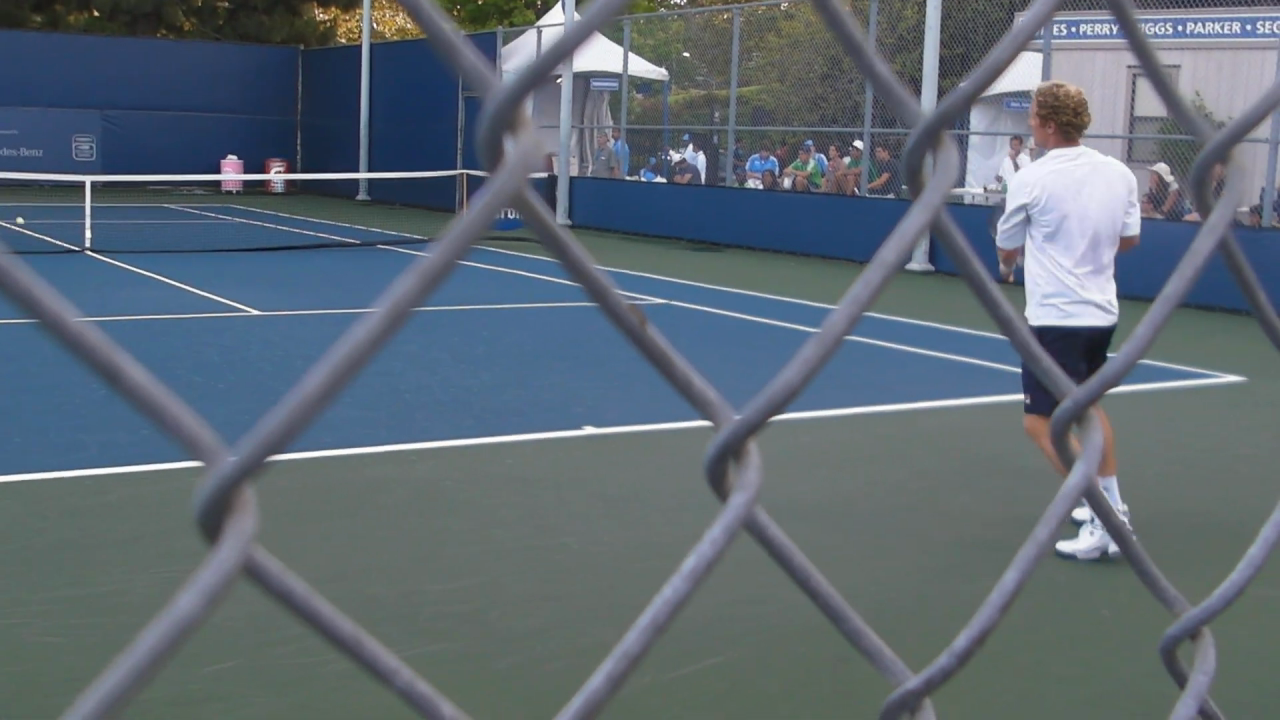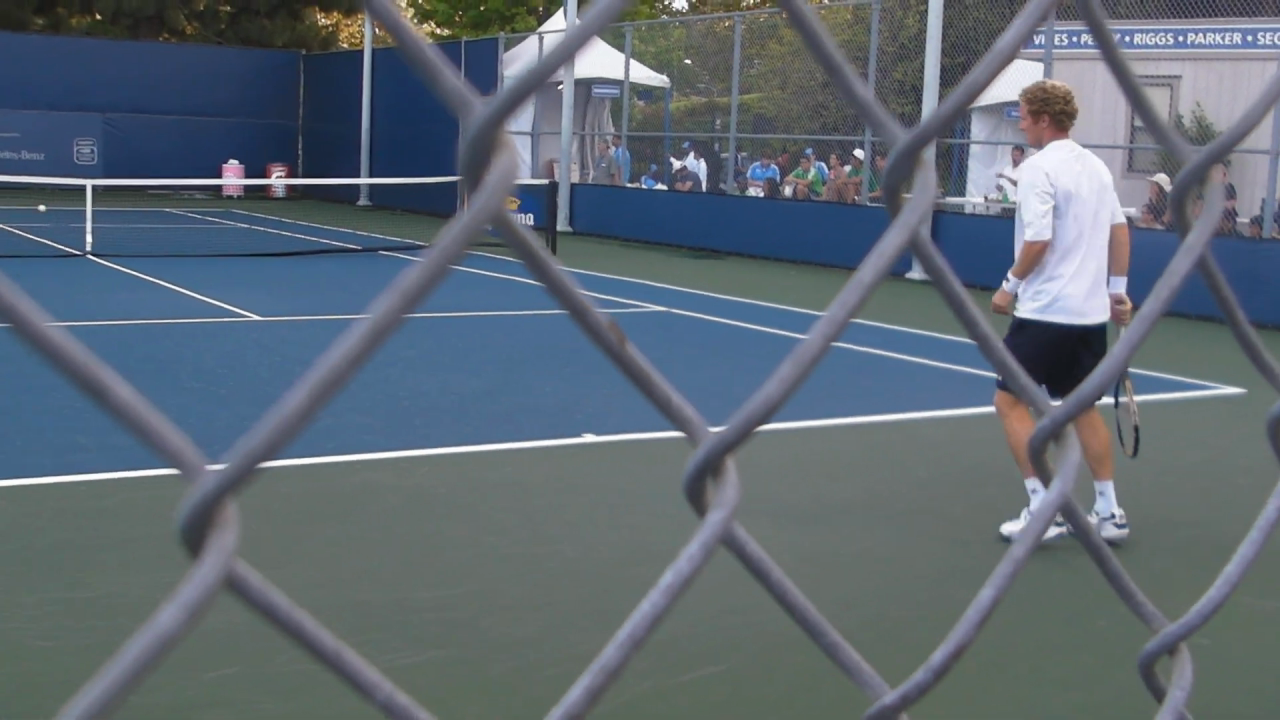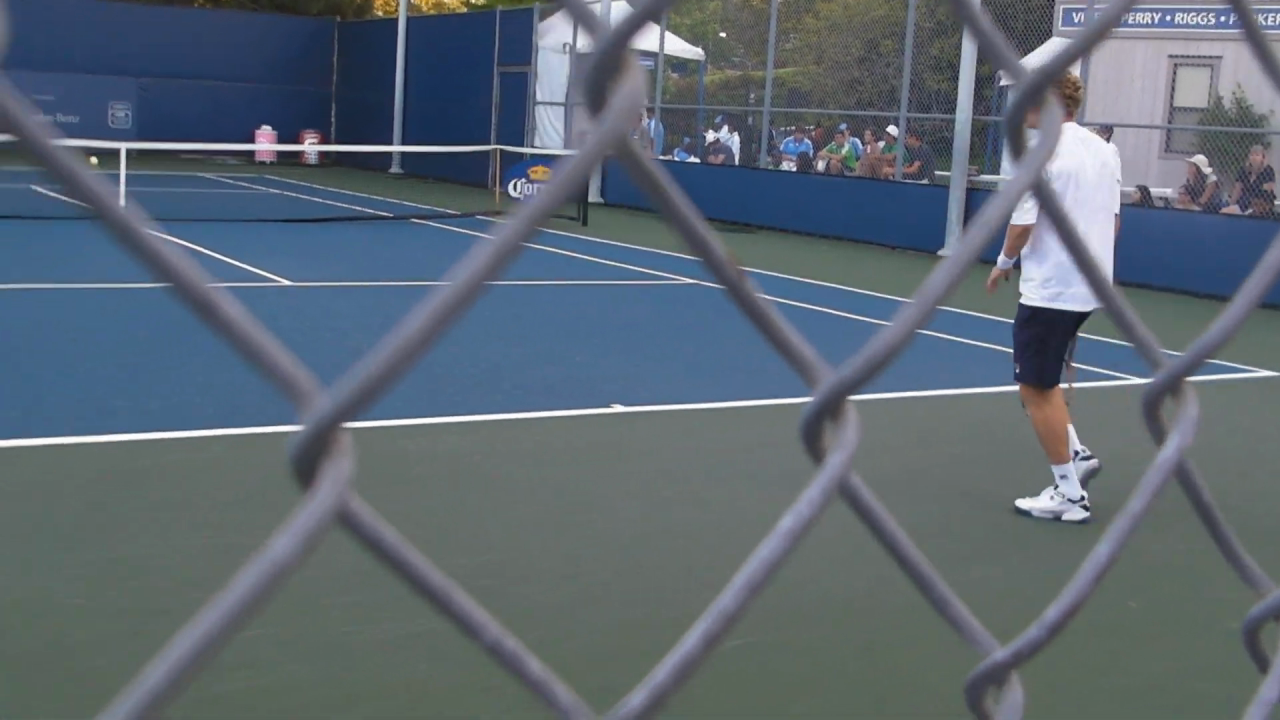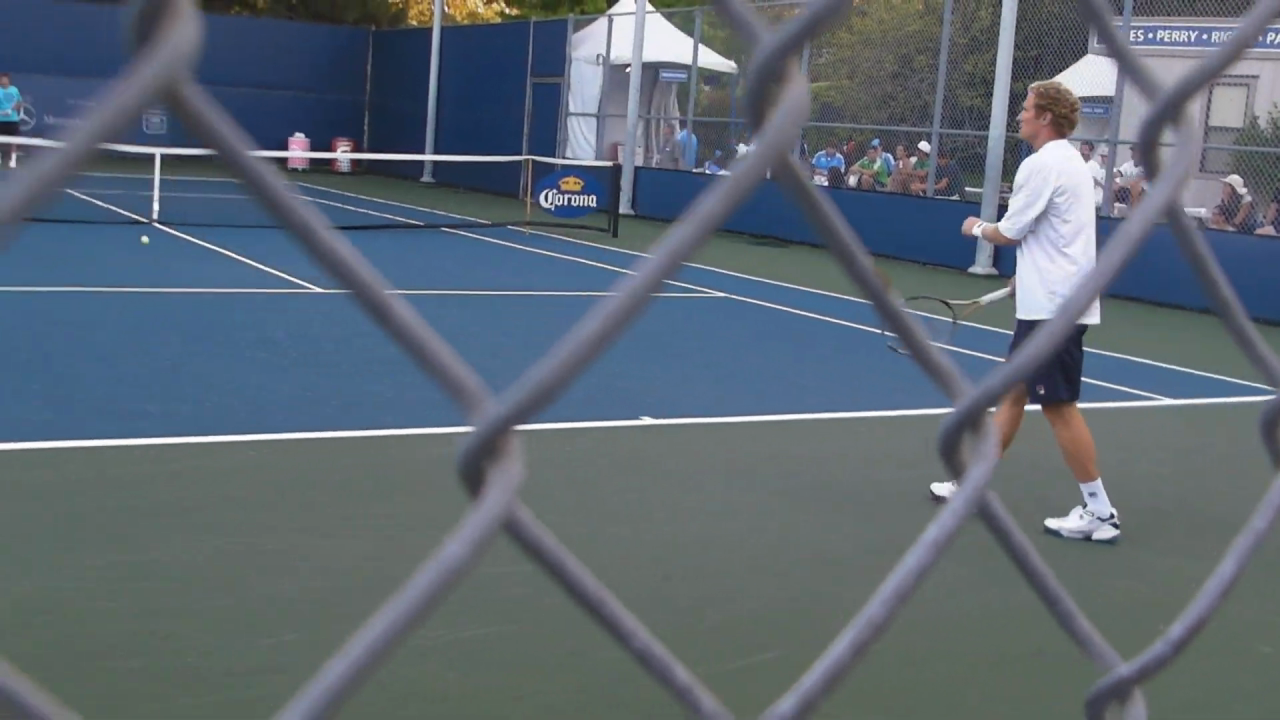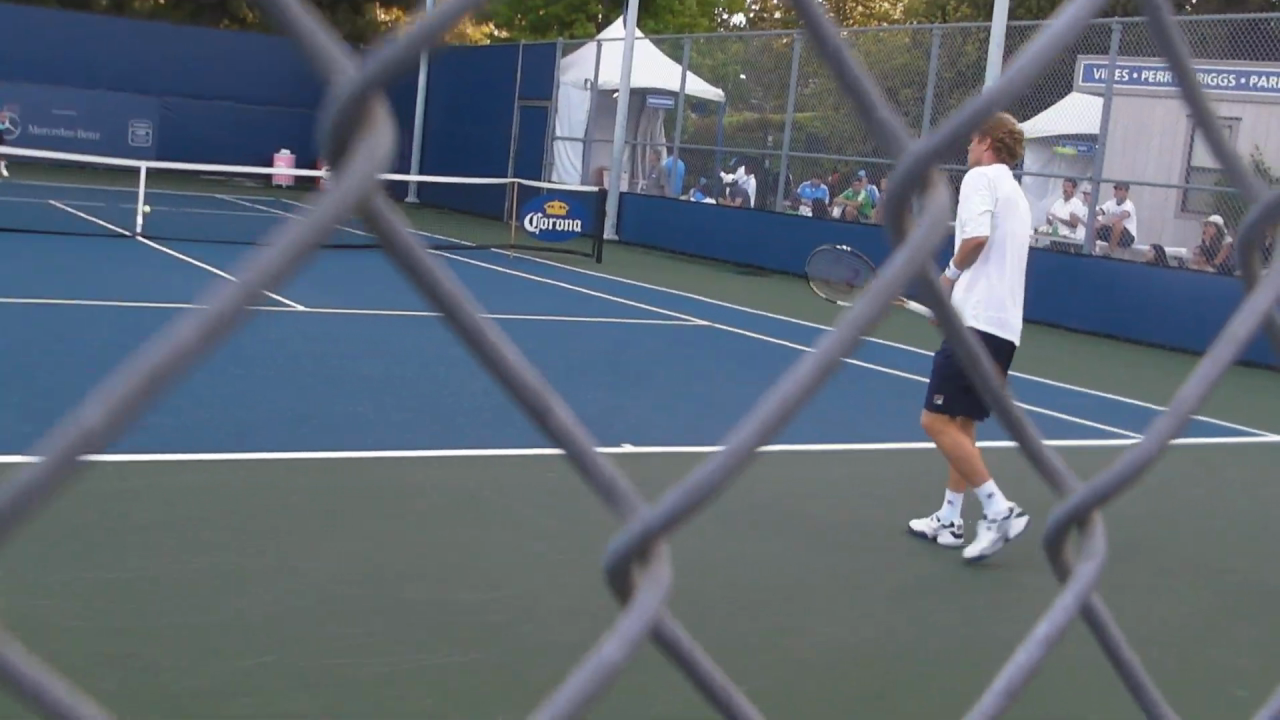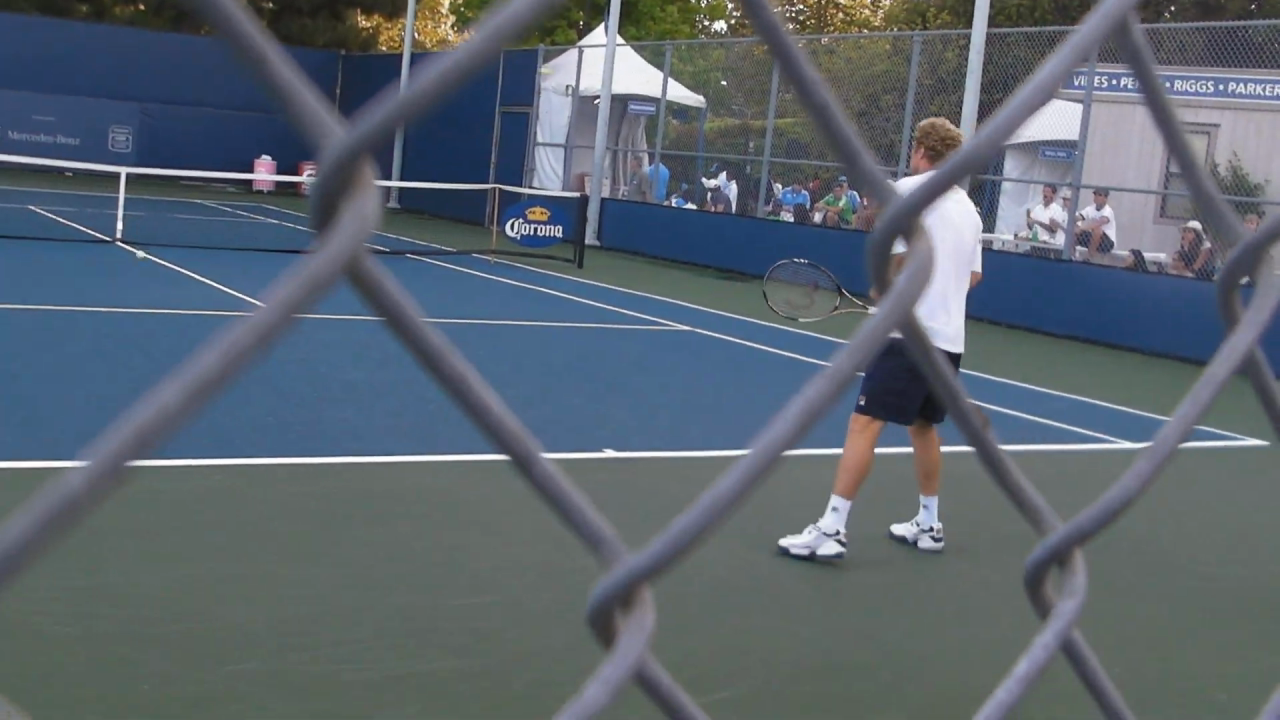
dt=0.3s
person 1, frame 1
left shoulder: (1030, 179)
right shoulder: (1120, 173)
left elbow: (1007, 243)
right elbow: (1130, 238)
left wrist: (1007, 265)
left hip: (1054, 316)
right hip: (1100, 313)
left knee: (1046, 422)
left ankle: (1103, 524)
right ankle: (1112, 503)
person 1, frame 2
left shoulder: (1038, 168)
right shoulder: (1096, 166)
left elbow: (1038, 241)
right elbow: (1118, 229)
left wrist: (1009, 287)
right wrist: (1117, 288)
left hip: (1045, 311)
right hip: (1091, 311)
left knee: (1010, 403)
right knee: (1084, 408)
left ankle: (1042, 509)
right ankle: (1109, 513)
person 1, frame 3
right shoulder: (1103, 150)
left elbow: (1024, 223)
right elbow: (1108, 218)
left wrist: (1003, 263)
left hip: (1051, 290)
right hip: (1084, 286)
left knee: (1035, 391)
right knee: (1036, 373)
left ankle: (1070, 495)
right ankle: (1077, 453)
person 1, frame 4
left shoulder: (1041, 164)
right shoulder: (1073, 162)
left elbow: (1009, 234)
left wrist: (978, 228)
right wrist: (1027, 275)
left hip: (1051, 308)
right hip: (1051, 302)
left knee: (1060, 409)
right knee: (1013, 393)
left ankle: (1100, 513)
person 1, frame 5
left shoulder: (980, 179)
right shoulder: (1014, 191)
left elbow: (974, 239)
left wrist: (950, 273)
right wrist: (954, 296)
left hip: (979, 324)
right hip: (1002, 325)
left knee: (937, 422)
right knee: (961, 421)
left ankle: (998, 509)
right ankle: (950, 519)
person 1, frame 6
left shoulder: (907, 189)
right shoulder: (968, 206)
left elbow: (896, 256)
right elbow: (973, 275)
right hip: (949, 335)
left knee: (865, 424)
right knee: (924, 427)
left ankle: (831, 530)
right ankle: (928, 525)
